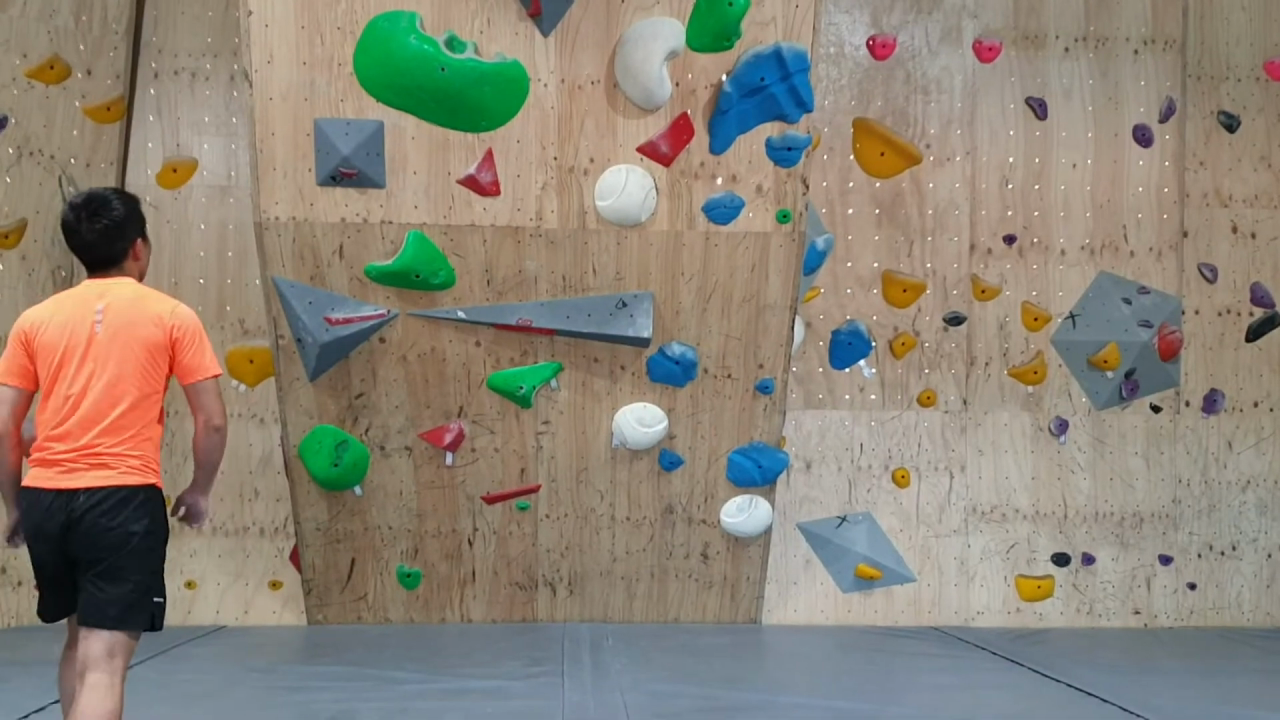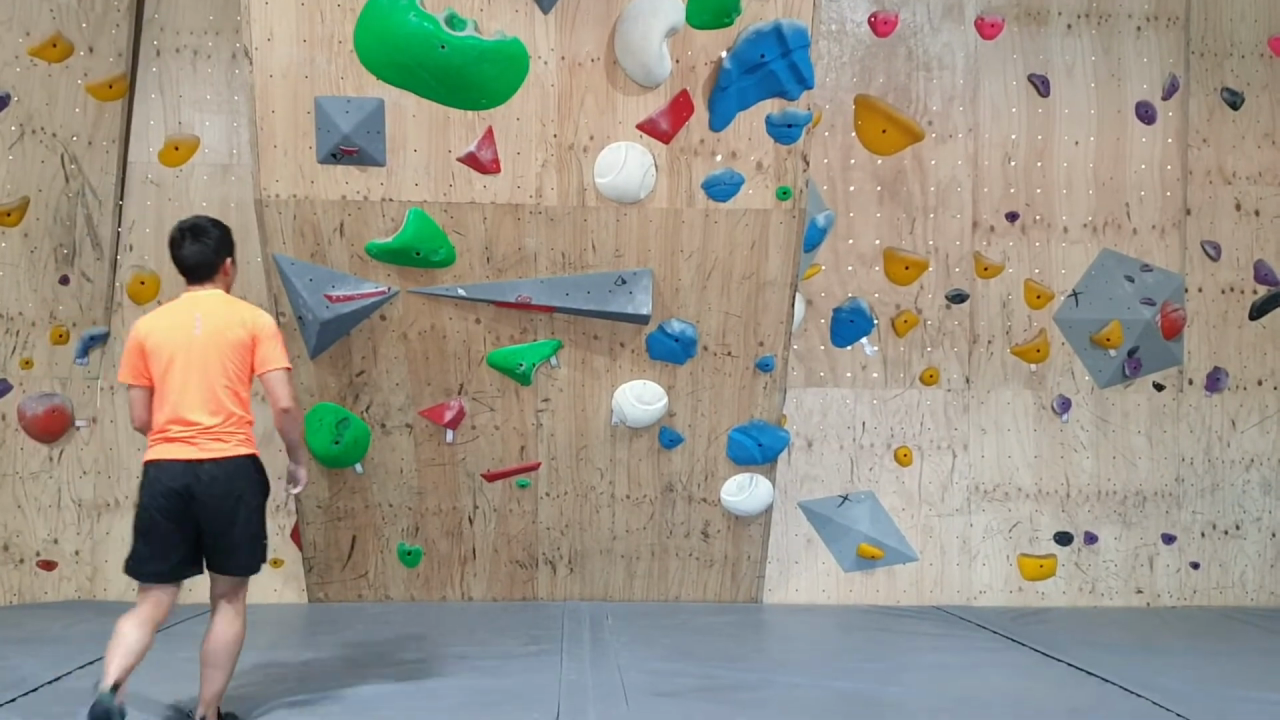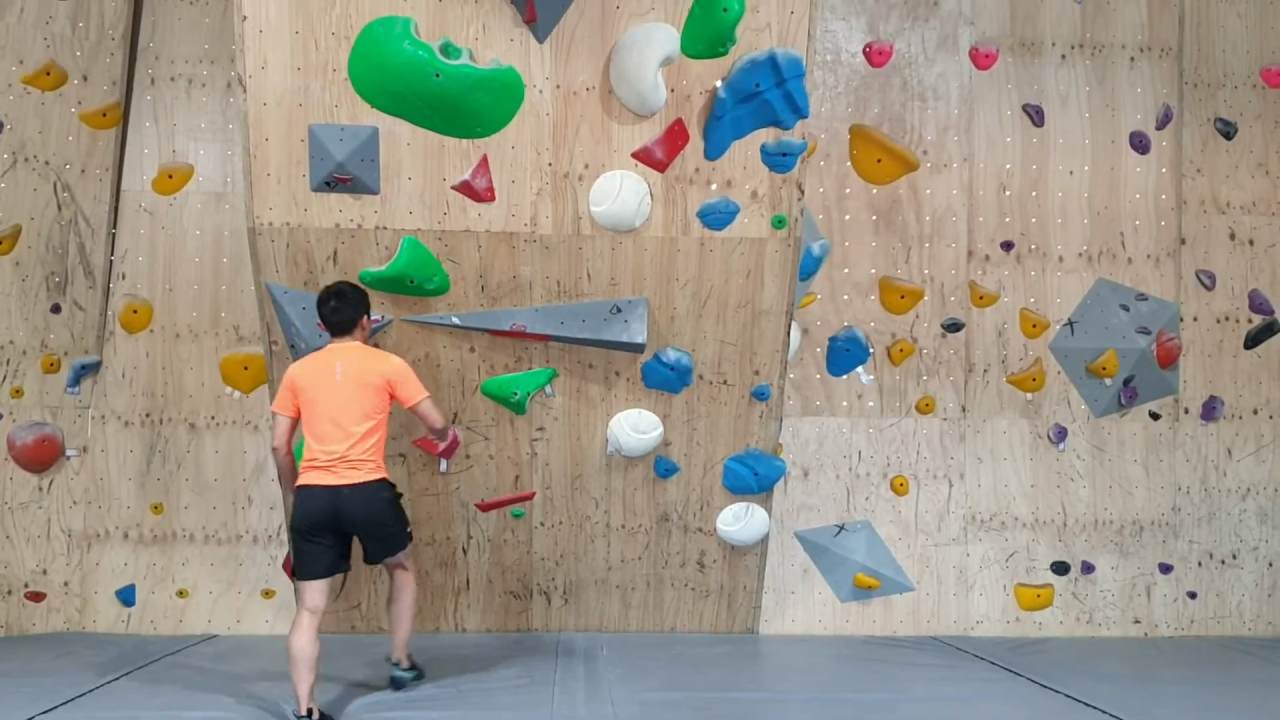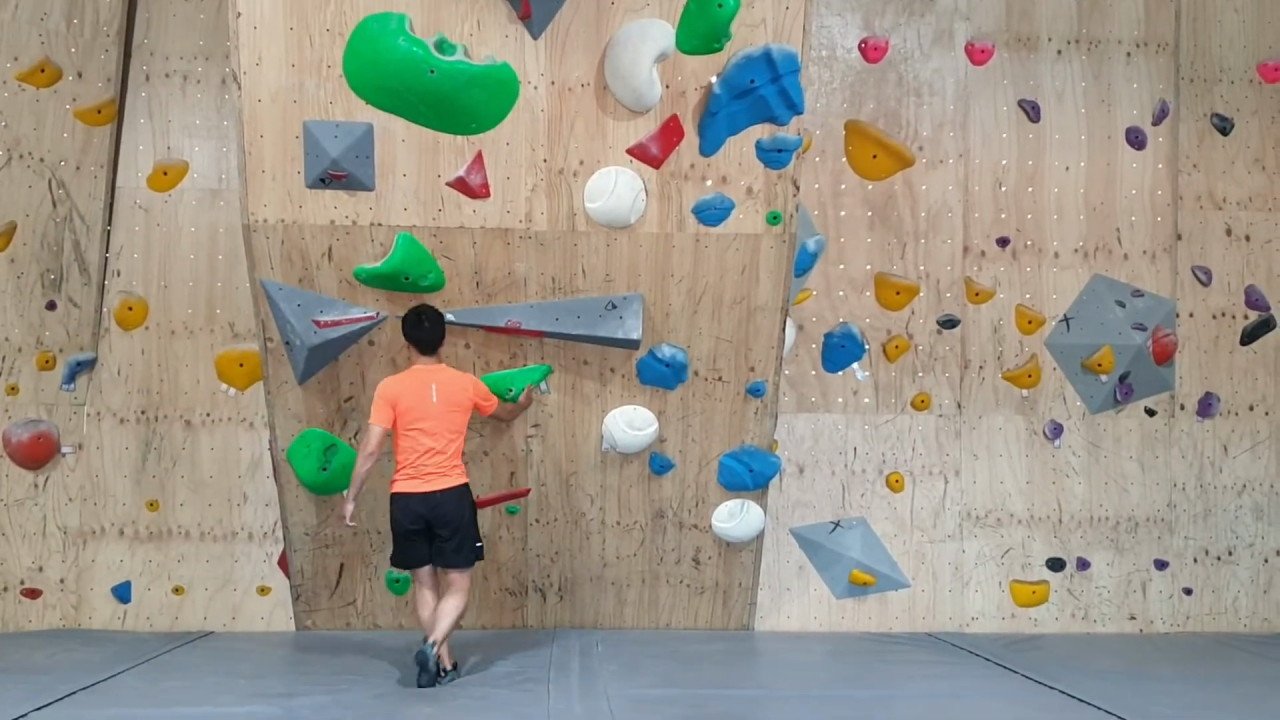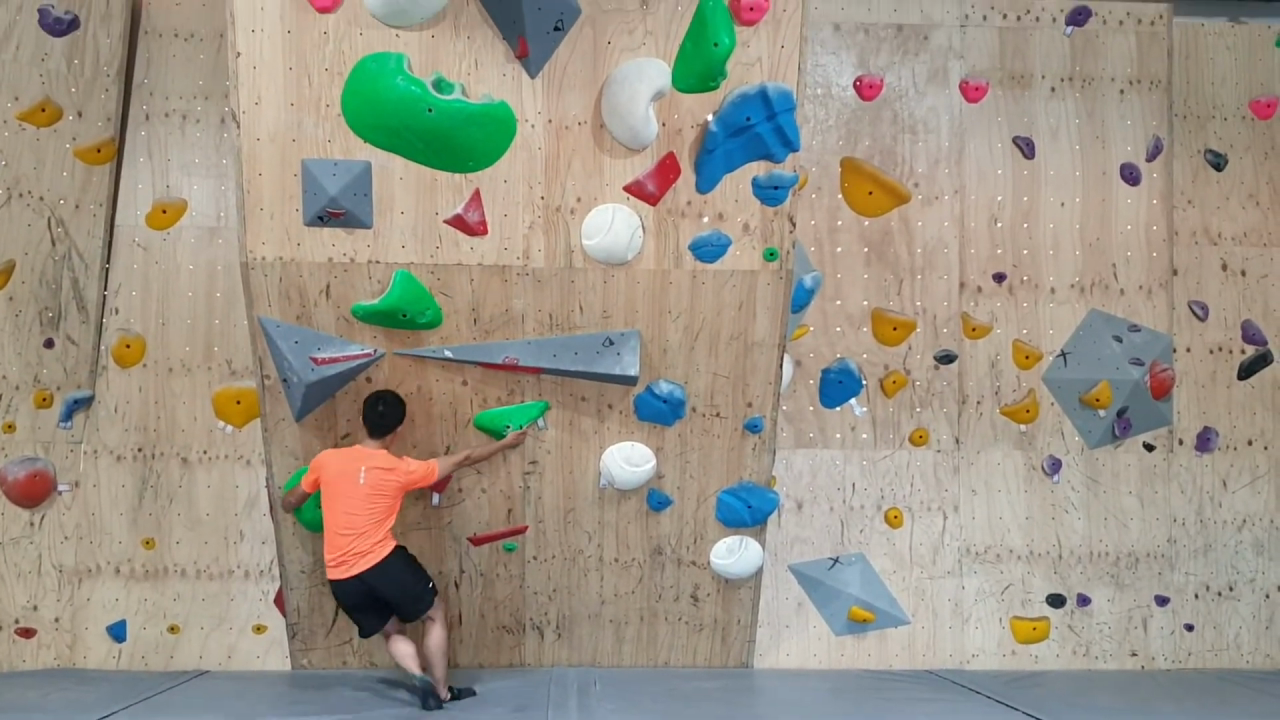
dt=1s
person 1, frame 1
right shoulder: (172, 317)
right elbow: (213, 421)
right wrist: (199, 491)
left hip: (46, 499)
right hip: (125, 500)
left knee: (82, 637)
right knee: (103, 662)
person 1, frame 2
left shoulder: (147, 326)
right shoulder: (254, 320)
left elbow: (140, 419)
right elbow: (284, 404)
right wrist: (299, 461)
left hip: (163, 473)
right hip: (231, 471)
left knee: (152, 603)
right knee: (228, 600)
person 1, frame 3
left shoulder: (298, 371)
right shoulder: (387, 365)
left elbow: (279, 445)
right elbow: (437, 423)
left wrist: (292, 495)
right wrist: (446, 434)
left hip: (313, 495)
right hip: (367, 491)
left knee: (310, 609)
right knee: (402, 567)
right ankle: (400, 661)
person 1, frame 4
left shoulder: (391, 388)
right shoulder: (467, 384)
left elbow: (370, 449)
right elbow: (504, 413)
left wrist: (351, 497)
right wrist: (522, 404)
left hip: (406, 499)
right hip: (452, 496)
left knee: (425, 586)
right knee: (457, 587)
left ankle: (444, 664)
right ankle: (431, 646)
person 1, frame 5
left shoulder: (325, 461)
right shoulder: (402, 470)
left elbow: (290, 503)
right elbow: (462, 459)
left wrist: (289, 502)
right wrist: (505, 444)
left hip: (342, 581)
right hip: (384, 564)
left knee: (393, 632)
right knee: (435, 616)
left ankle: (419, 678)
right ankle: (442, 692)
